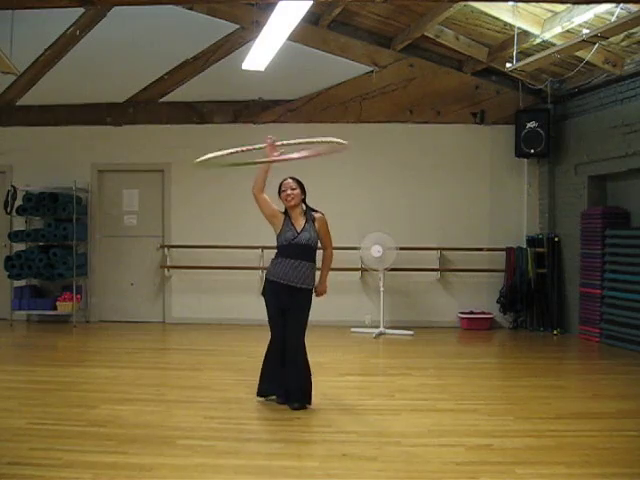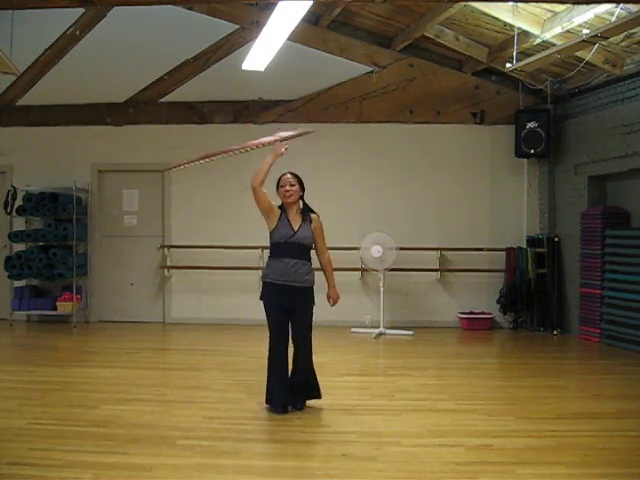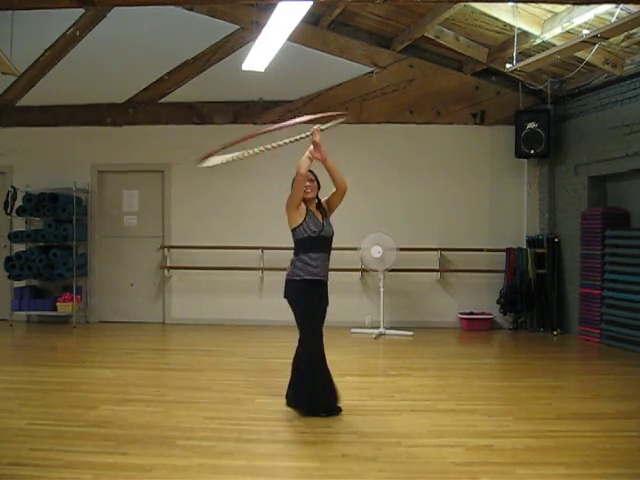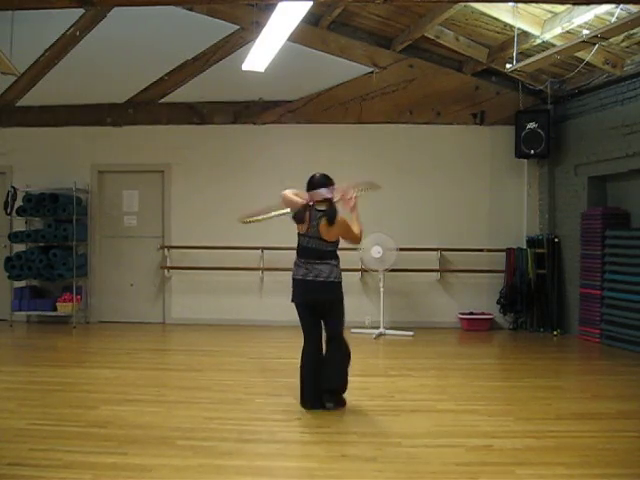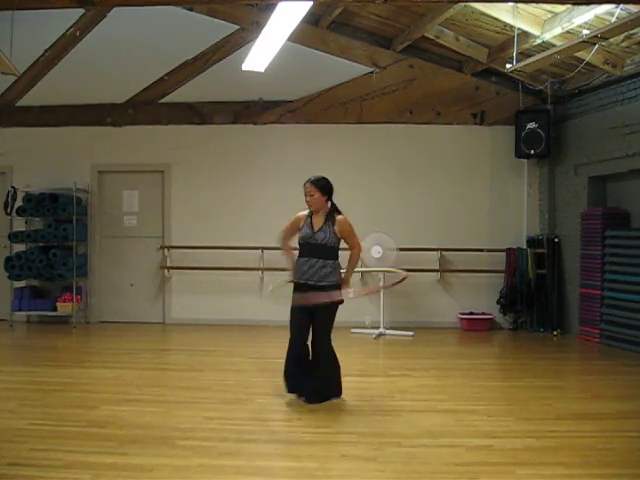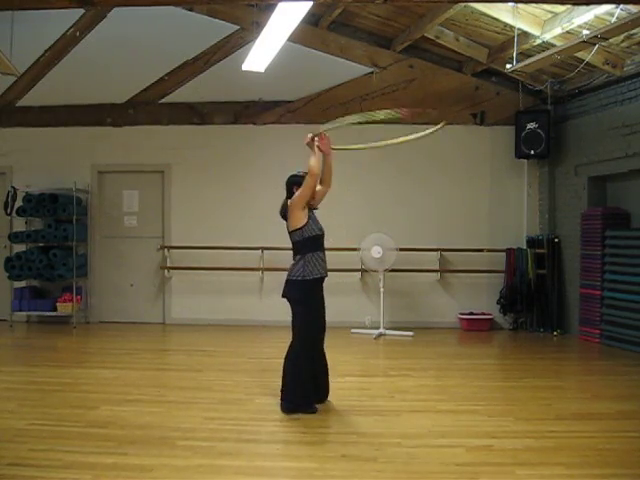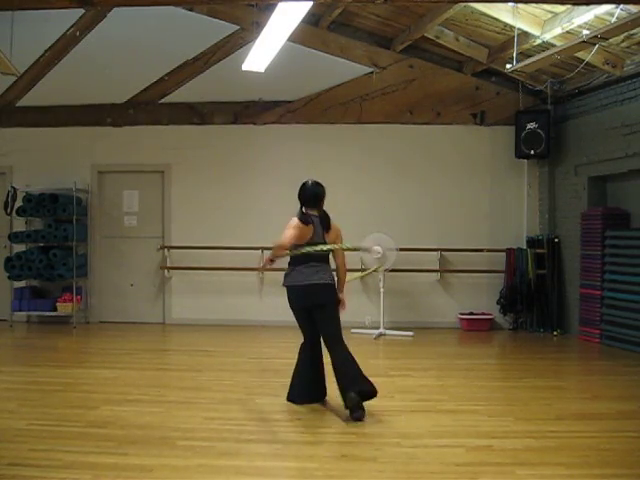
dt=0.7s
person 1, frame 1
left shoulder: (317, 219)
right shoulder: (279, 219)
left elbow: (327, 250)
right elbow: (257, 192)
left wrist: (322, 279)
right wrist: (268, 161)
left hip: (302, 289)
right hip: (275, 285)
left knee: (295, 341)
right knee: (278, 338)
left ankle: (298, 394)
right ankle: (279, 389)
person 1, frame 2
left shoulder: (313, 220)
right shoulder: (273, 215)
left elbow: (323, 254)
right elbow: (255, 185)
left wrist: (332, 285)
right wrist: (275, 154)
left hip: (302, 290)
right hip: (274, 287)
left knee: (303, 343)
right knee: (278, 342)
left ankle: (299, 393)
right ankle: (278, 399)
person 1, frame 3
left shoulder: (325, 209)
right shoulder: (295, 209)
left elbow: (342, 185)
right elbow: (299, 173)
left wrist: (323, 157)
right wrist: (309, 150)
left hip: (319, 284)
right hip: (300, 284)
left knee: (309, 342)
right knee: (313, 343)
left ankle: (300, 397)
right ankle: (316, 401)
person 1, frame 4
left shoulder: (302, 213)
right shoulder: (338, 221)
left elbow: (286, 194)
right elbow: (357, 238)
left wrist: (309, 197)
right wrist: (353, 210)
left hip: (302, 286)
right hip: (328, 287)
left knee: (311, 340)
right knee: (335, 339)
left ankle: (312, 397)
right ankle: (332, 392)
person 1, frame 5
left shoulder: (340, 221)
right shoulder: (301, 218)
left elbow: (355, 247)
right elbow: (285, 236)
left wrist: (347, 275)
right wrist: (291, 262)
left hip: (328, 287)
right hip: (303, 286)
left knee: (321, 339)
right knee: (297, 336)
left ankle: (322, 388)
right ankle: (300, 383)
person 1, frame 6
left shoulder: (307, 209)
right shoulder: (295, 207)
left elbow: (325, 183)
right elbow: (313, 173)
left wrist: (326, 153)
right wrist: (314, 149)
left hip: (312, 284)
right hip: (302, 284)
left knee: (315, 339)
right knee: (302, 341)
left ankle: (312, 393)
right ankle: (293, 400)
person 1, frame 7
left shoulder: (297, 222)
right shoulder: (332, 227)
left elbow: (285, 242)
right elbow: (341, 264)
left wrist: (272, 256)
right wrist: (341, 292)
left hip: (298, 289)
right hip: (324, 288)
left knee: (311, 340)
right knee: (335, 342)
left ankle: (305, 392)
right ankle: (353, 391)
